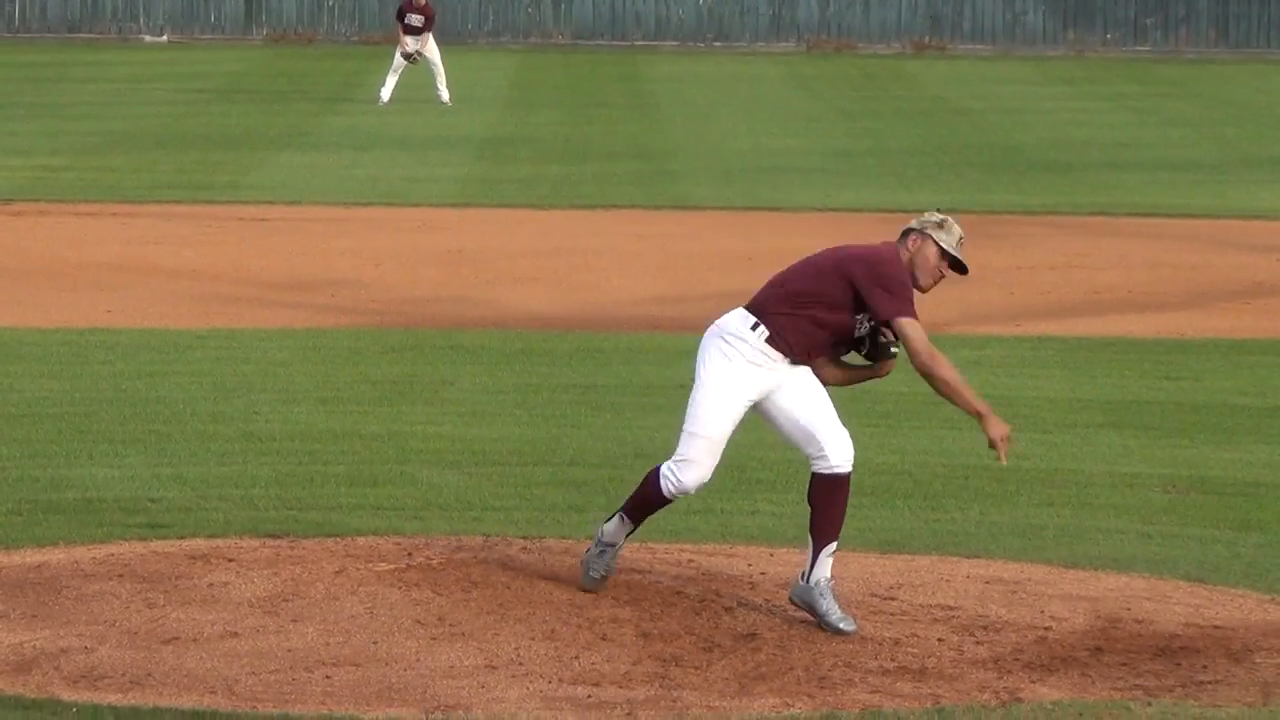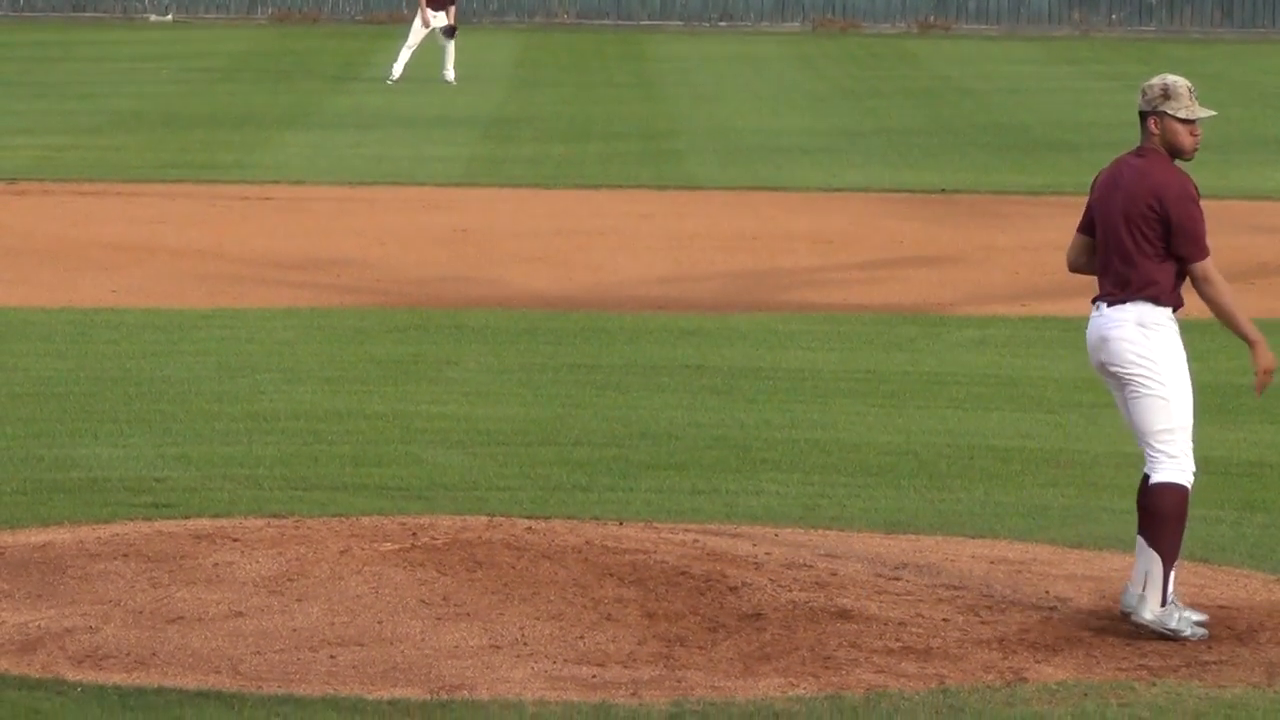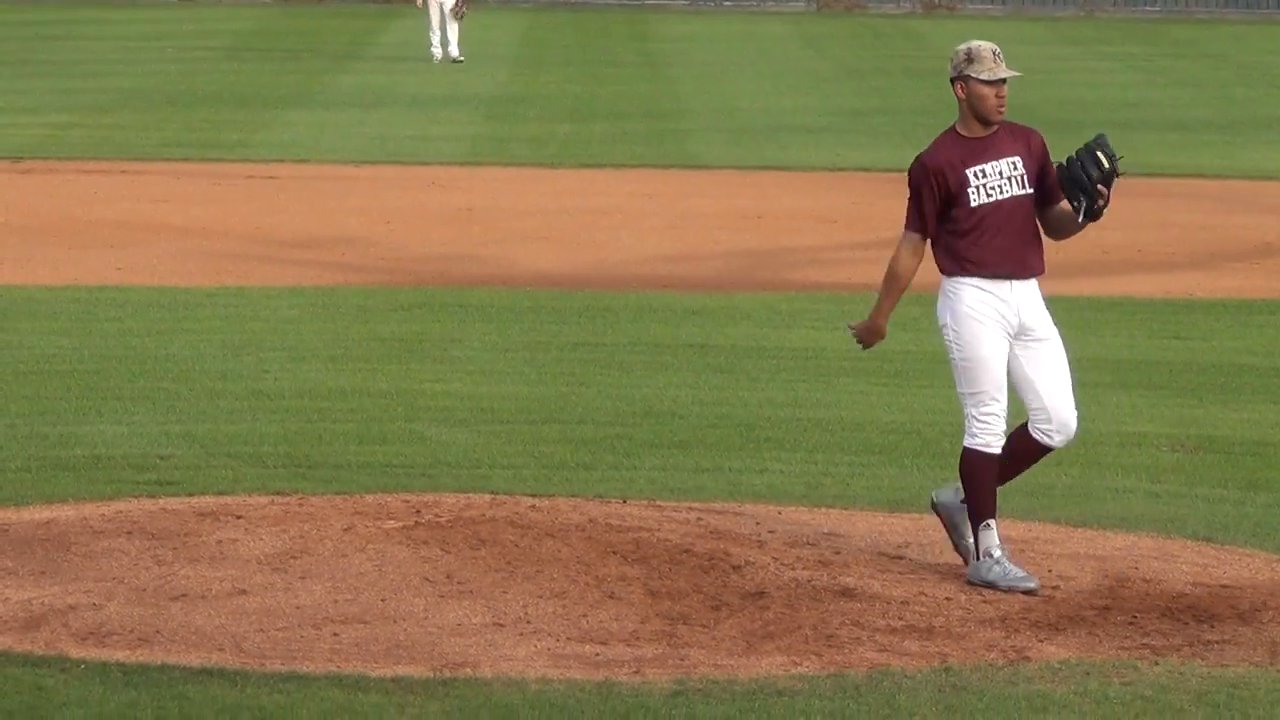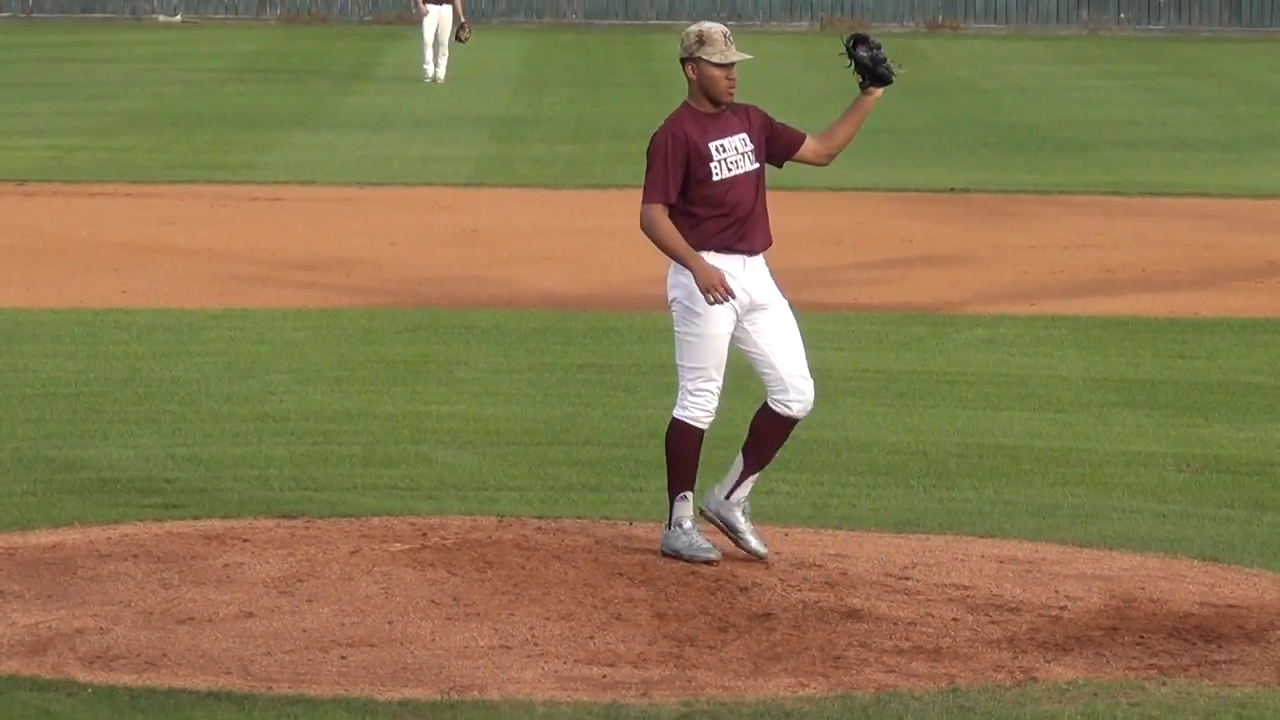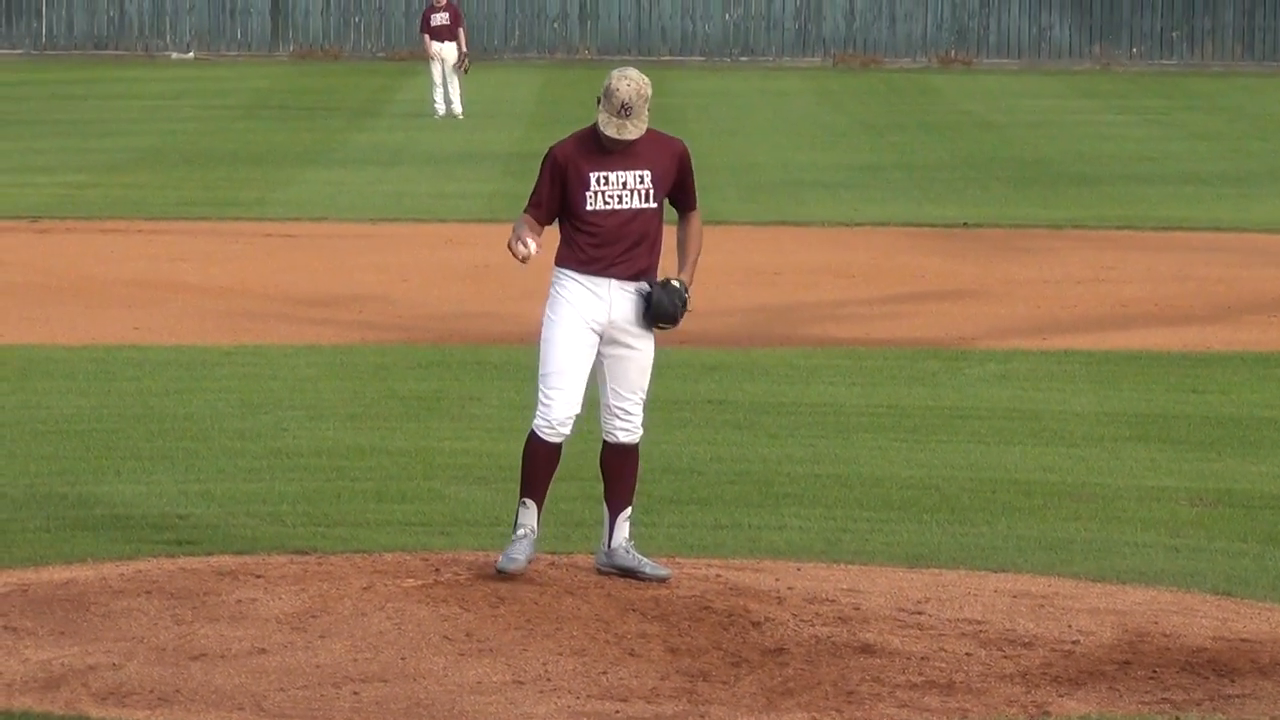
dt=1s
person 1, frame 1
left shoulder: (878, 291)
right shoulder: (884, 266)
left elbow: (824, 374)
right elbow: (921, 353)
left wrist: (872, 365)
right wrist: (985, 414)
left hip: (782, 363)
right hip: (740, 346)
left knee: (835, 454)
right knee: (689, 472)
left ankle: (815, 582)
right ankle: (616, 529)
person 1, frame 2
left shoulder: (1111, 176)
right shoulder: (1172, 184)
left elbow: (1077, 257)
right elbow: (1204, 276)
left hip: (1105, 327)
right hip: (1145, 329)
left knee: (1163, 460)
right knee: (1174, 464)
left ankle: (1145, 589)
right ankle: (1158, 602)
person 1, frame 3
left shoulder: (1029, 142)
right shoulder: (937, 161)
left elbow: (1062, 225)
right elbow: (910, 245)
left wrist: (1092, 205)
right wrist: (878, 316)
left hip: (1029, 299)
right hip: (973, 300)
left knee: (1057, 424)
right knee: (986, 428)
left ankle: (963, 507)
right ankle: (986, 554)
person 1, frame 4
left shoulder: (750, 120)
right shoulder: (675, 134)
left elbow: (822, 150)
right elbow: (652, 215)
left wrist: (869, 95)
right wrist: (698, 266)
left hip: (756, 274)
right hip: (705, 277)
left knee: (794, 394)
right knee: (699, 401)
left ankle: (730, 499)
right ankle: (681, 525)
person 1, frame 5
left shoulder: (670, 152)
right shoulder: (566, 154)
left elbow: (690, 214)
right elbow: (534, 216)
left wrist: (685, 275)
right wrist: (523, 236)
left hip: (635, 300)
right hip: (576, 292)
left knee: (625, 425)
right knee: (555, 414)
left ankle: (617, 545)
right ankle: (526, 530)
